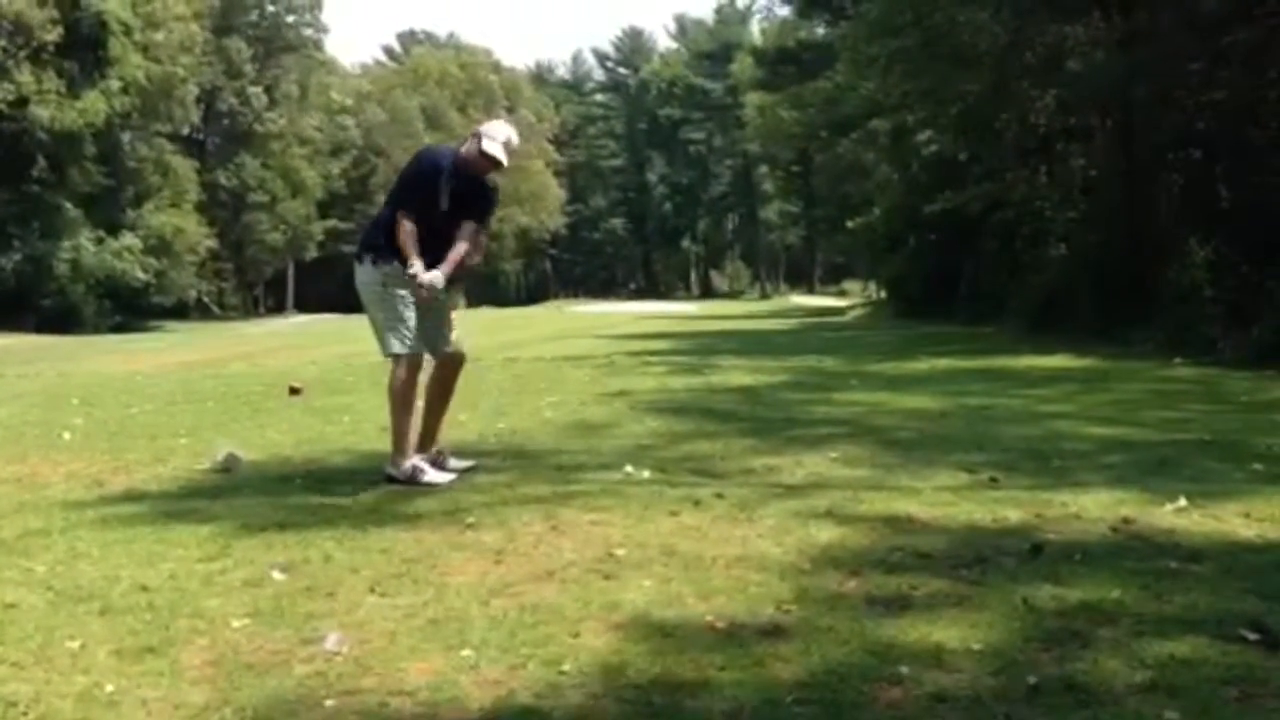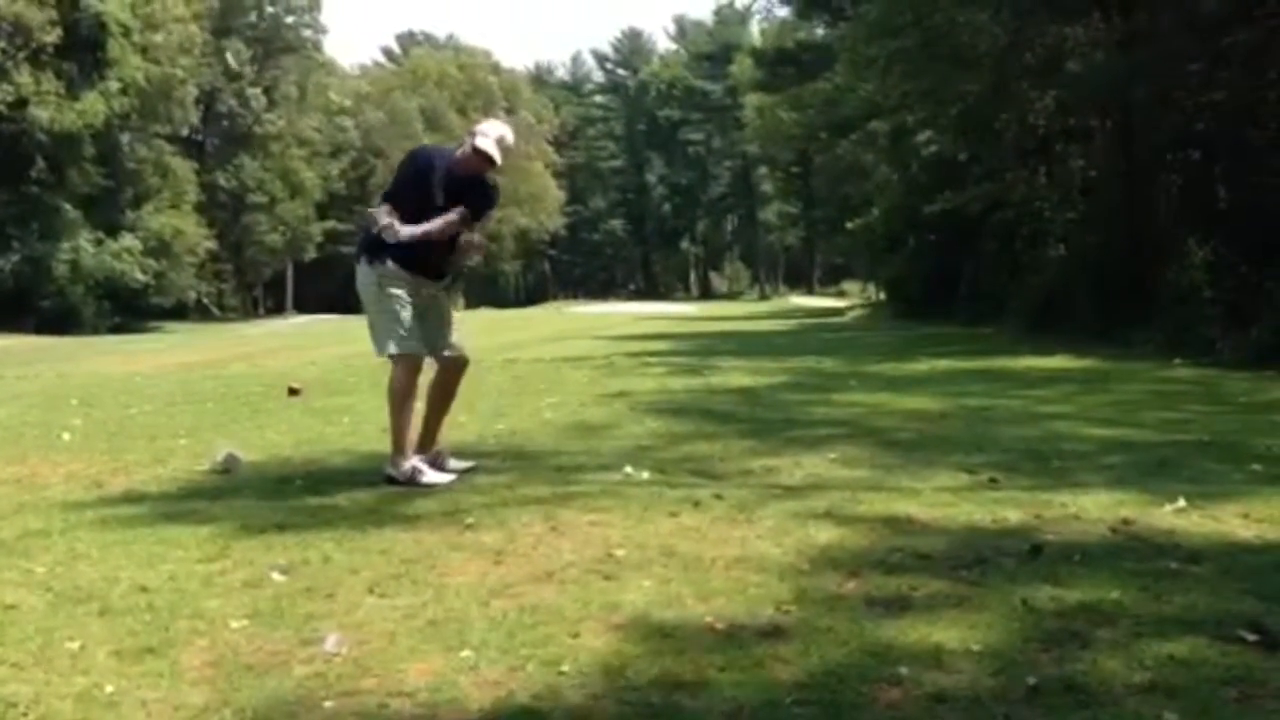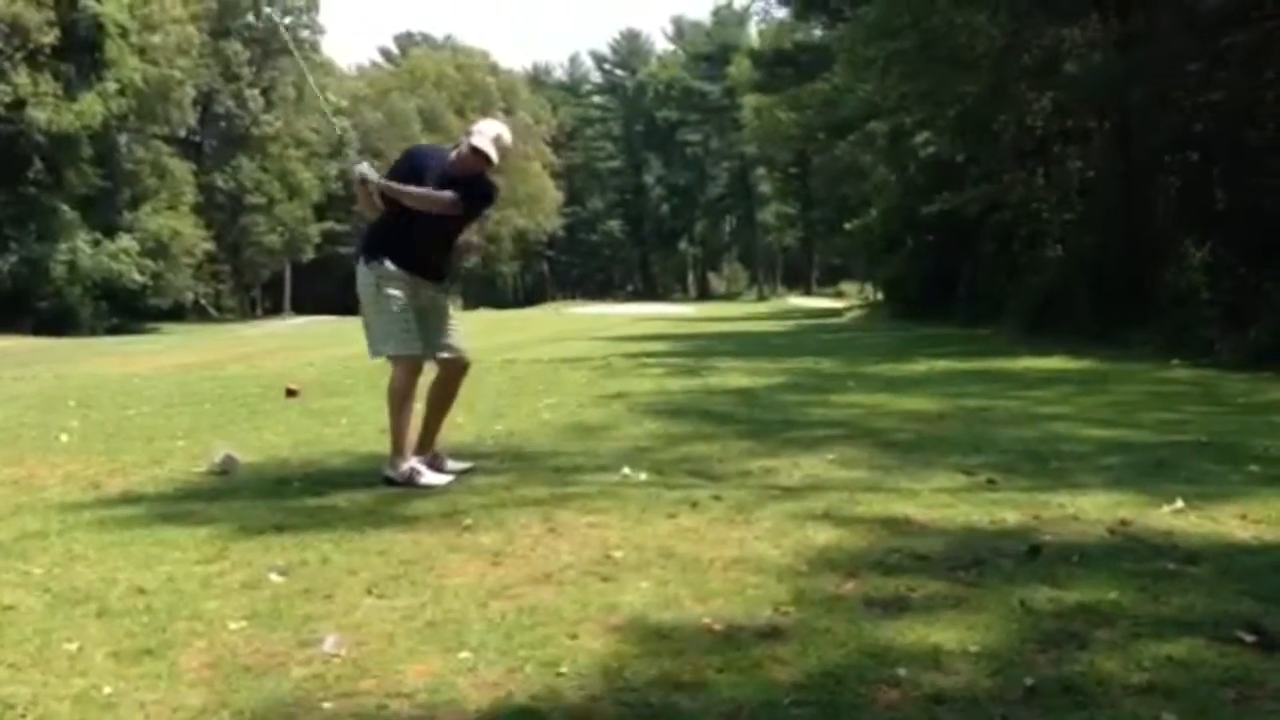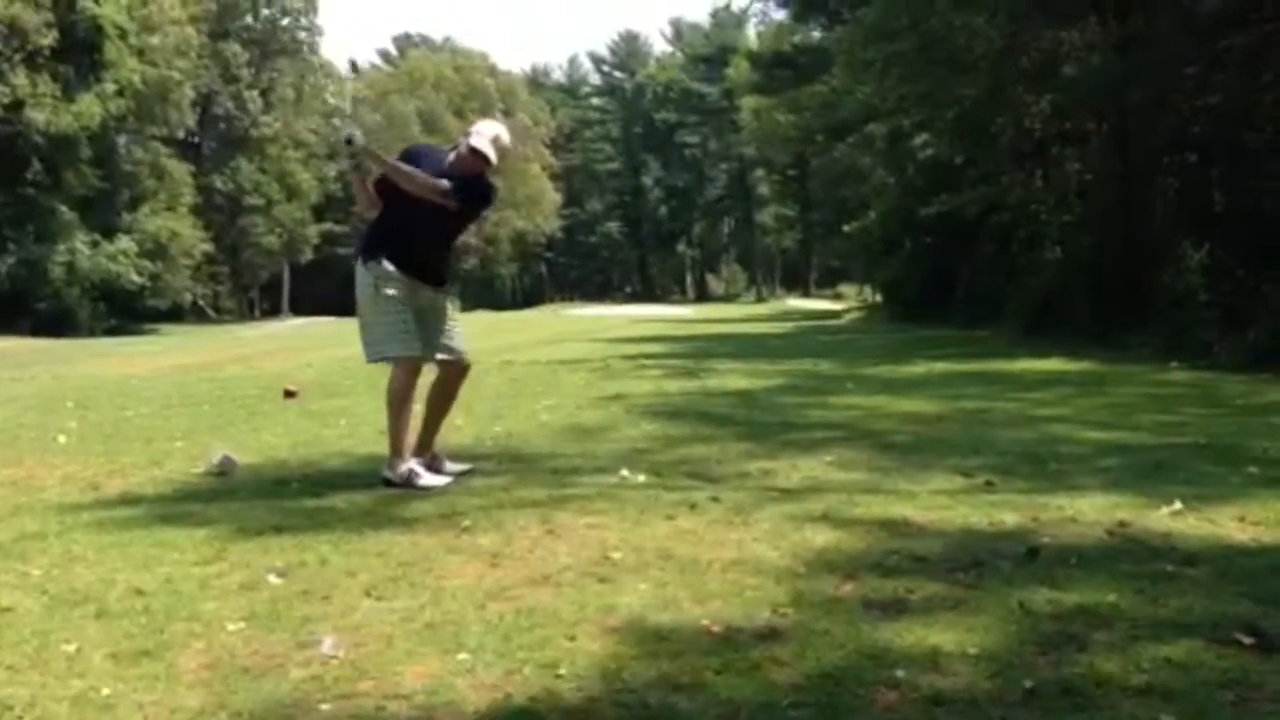
dt=0.1s
person 1, frame 1
left shoulder: (484, 193)
right shoulder: (432, 162)
left elbow: (469, 237)
right elbow: (404, 221)
left wrist: (442, 273)
right wrist: (416, 266)
left hip: (429, 275)
right hip: (385, 267)
left knee: (450, 356)
right knee: (409, 357)
left ankle: (427, 449)
right ankle: (402, 460)
person 1, frame 2
left shoulder: (485, 191)
right shoulder: (425, 160)
left elbow: (453, 222)
right elbow: (387, 209)
left wrist: (414, 232)
right wrist: (386, 222)
left hip: (429, 277)
right hip: (385, 267)
left knee: (454, 359)
right knee: (407, 357)
left ankle: (427, 450)
right ankle: (401, 461)
person 1, frame 3
left shoulder: (482, 190)
right shoulder: (420, 157)
left elbow: (436, 201)
right elbow: (373, 210)
left wrist: (382, 184)
right wrist: (365, 184)
left hip: (431, 280)
right hip: (384, 269)
left knee: (456, 361)
right knee: (408, 359)
left ankle: (425, 451)
right ankle: (399, 462)
person 1, frame 4
left shoulder: (481, 190)
right shoulder: (419, 155)
left elbow: (431, 190)
right elbow: (371, 208)
left wrist: (374, 157)
right wrist: (359, 166)
left hip: (431, 283)
right hip: (383, 270)
left knee: (456, 363)
right knee: (408, 361)
left ankle: (424, 453)
right ankle: (398, 464)
